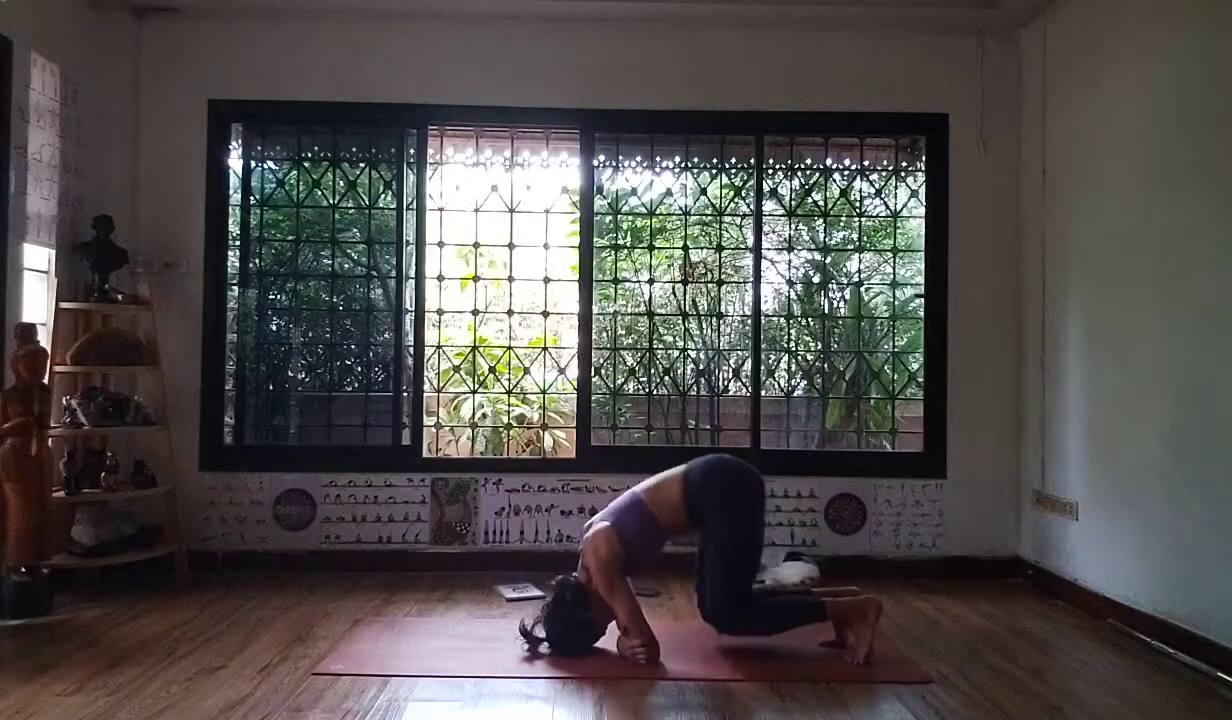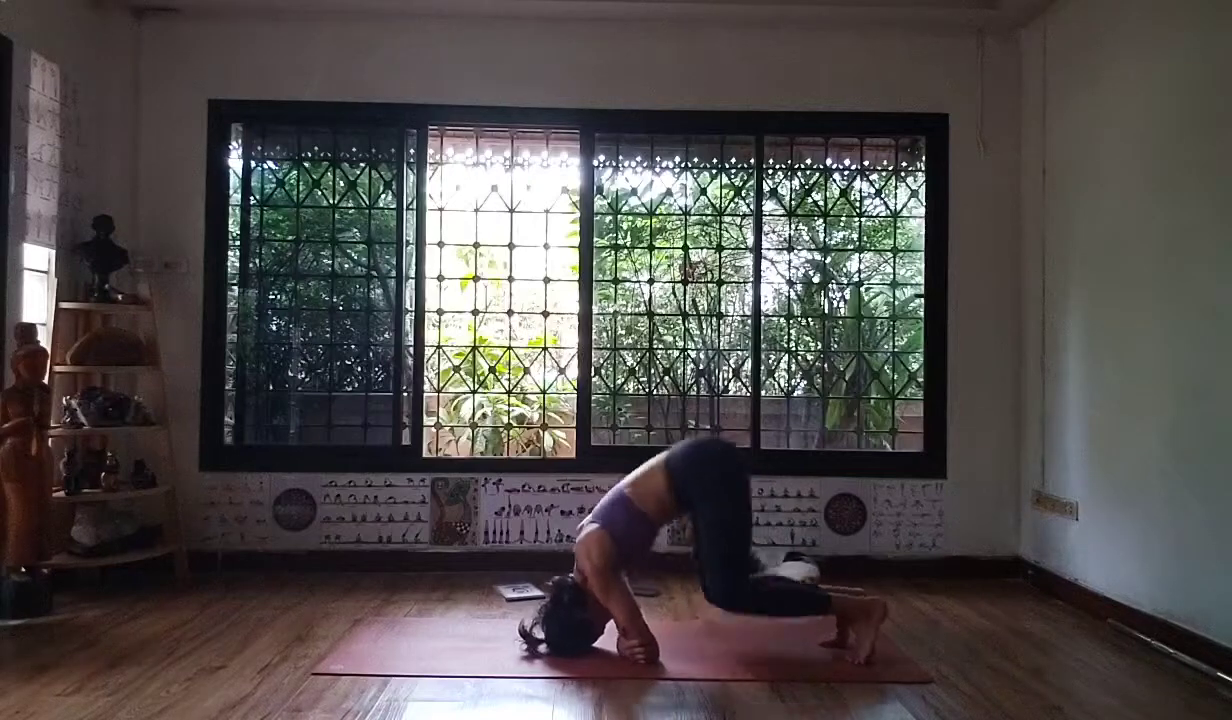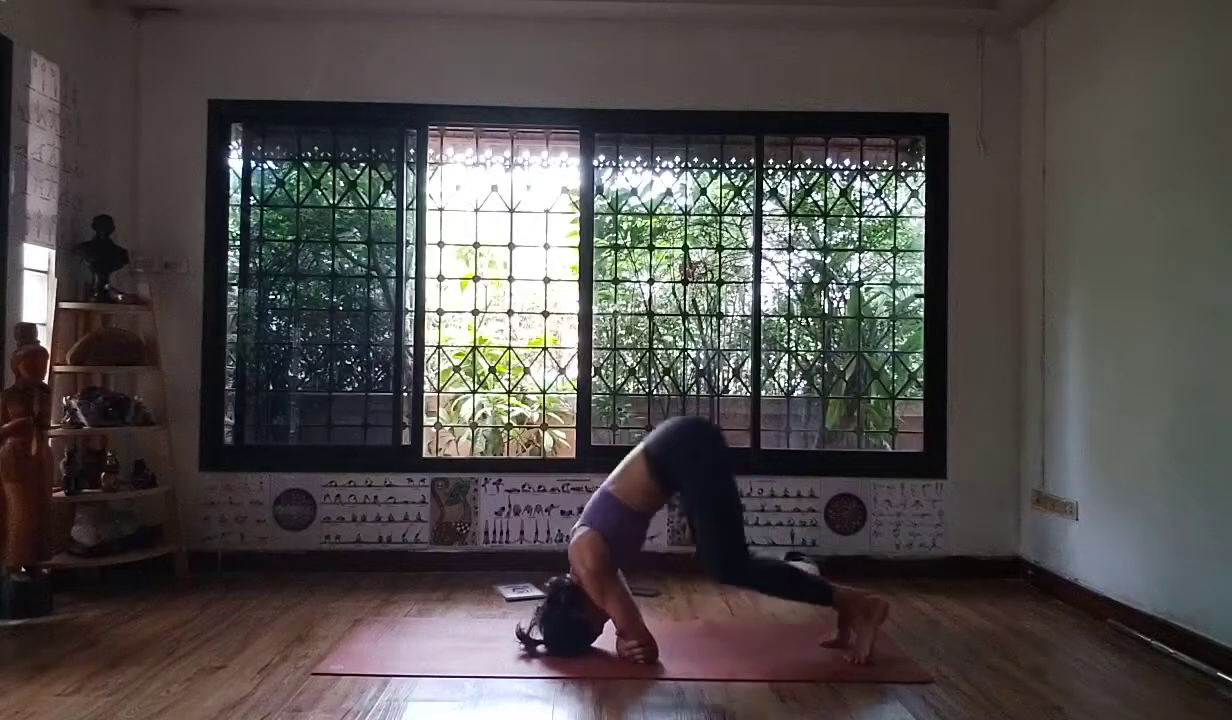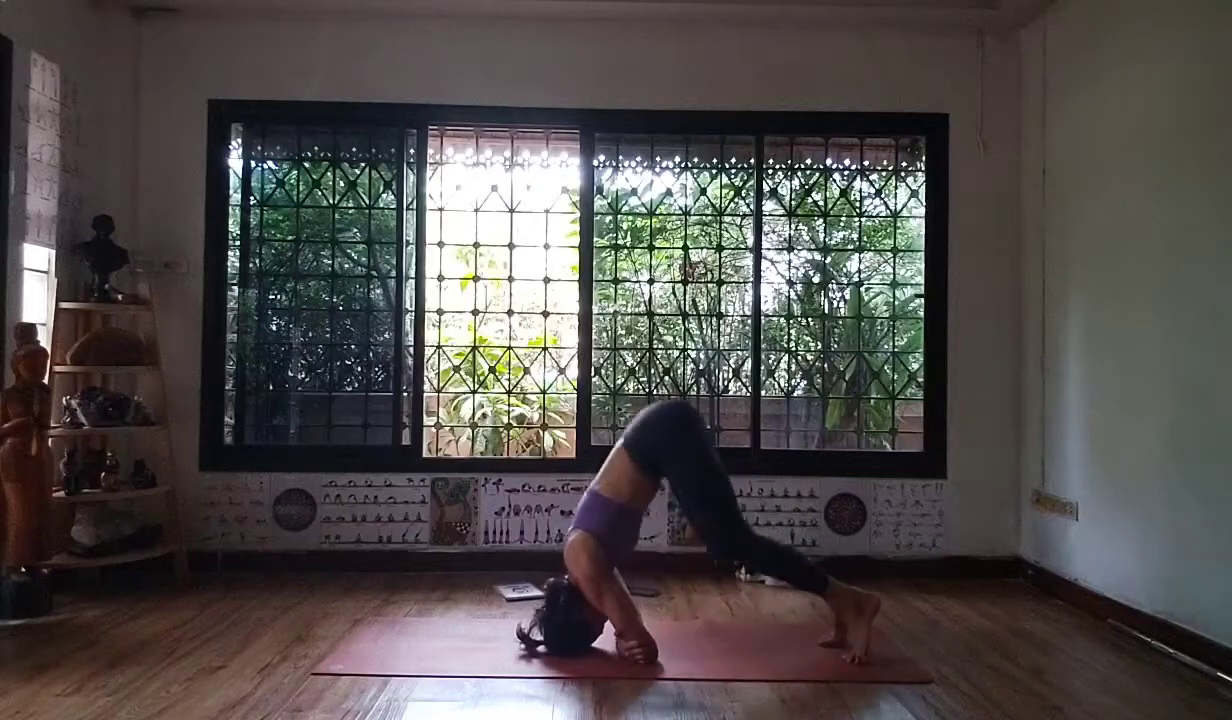
dt=0.1s
person 1, frame 1
left shoulder: (599, 555)
right shoulder: (597, 547)
left elbow: (647, 647)
right elbow: (631, 617)
left wrist: (628, 643)
right wrist: (627, 639)
left hip: (727, 488)
right hip: (718, 484)
left knee: (727, 614)
right knee: (715, 608)
left ankle: (855, 610)
right ankle: (840, 600)
person 1, frame 2
left shoulder: (593, 556)
right shoulder: (593, 548)
left elbow: (647, 647)
right elbow: (630, 617)
left wrist: (628, 643)
right wrist: (628, 639)
left hip: (709, 470)
right hip: (706, 468)
left knee: (728, 593)
right knee: (719, 589)
left ankle: (857, 609)
right ankle: (844, 605)
person 1, frame 3
left shoulder: (587, 558)
right shoulder: (588, 554)
left elbow: (644, 645)
right elbow: (630, 617)
left wrist: (630, 641)
right wrist: (628, 639)
left hip: (686, 448)
right hip: (682, 445)
left knee: (730, 568)
right knee: (722, 566)
left ankle: (857, 605)
right ankle: (845, 604)
person 1, frame 4
left shoulder: (583, 560)
right shoulder: (584, 555)
left elbow: (644, 646)
right elbow: (629, 618)
left wrist: (631, 642)
right wrist: (627, 637)
left hip: (666, 433)
right hip: (665, 432)
left knee: (731, 544)
right knee: (725, 545)
left ankle: (848, 600)
right ankle: (839, 599)
